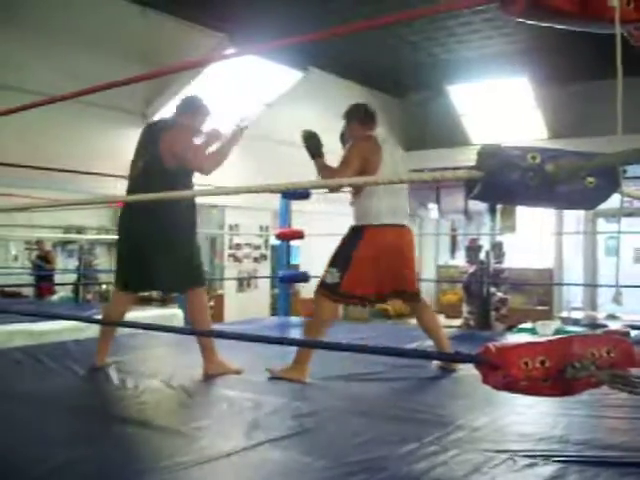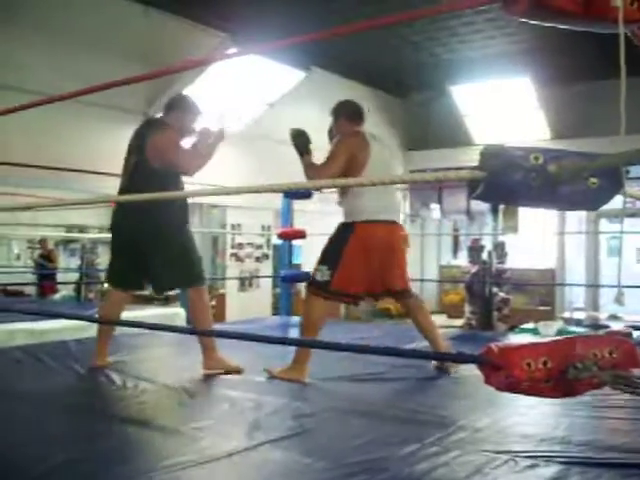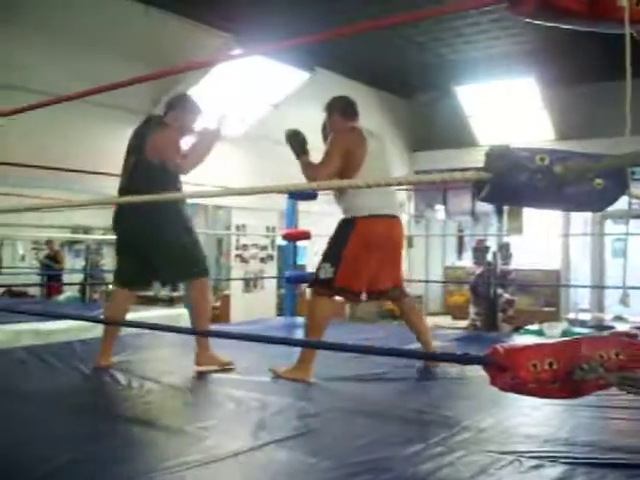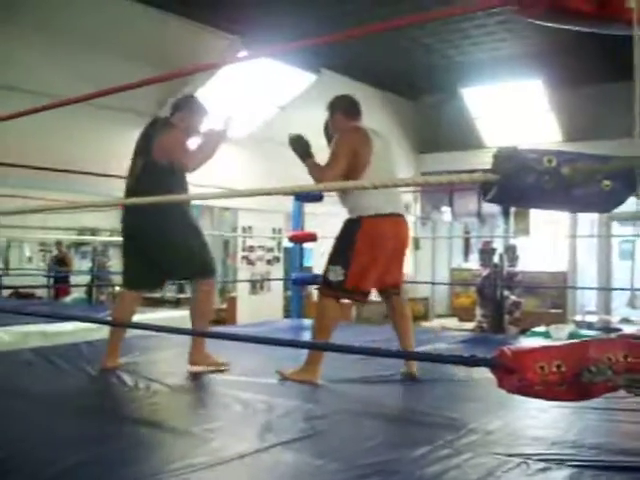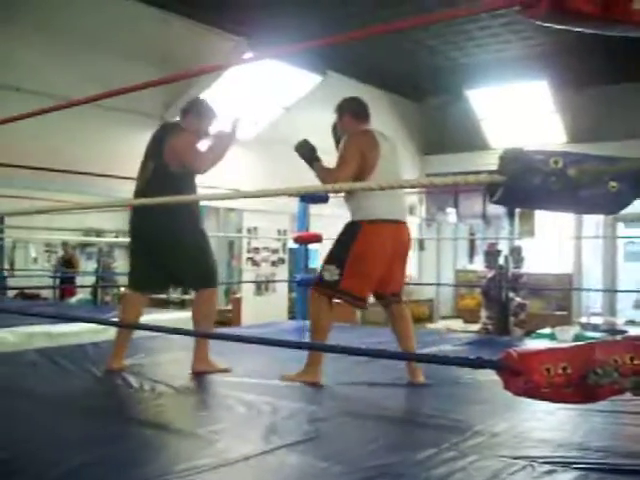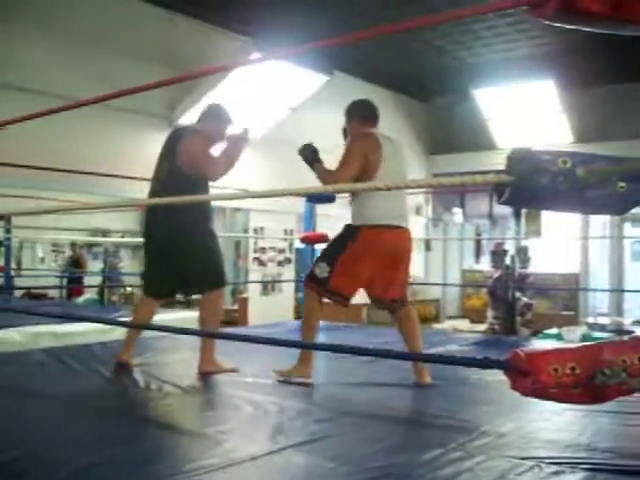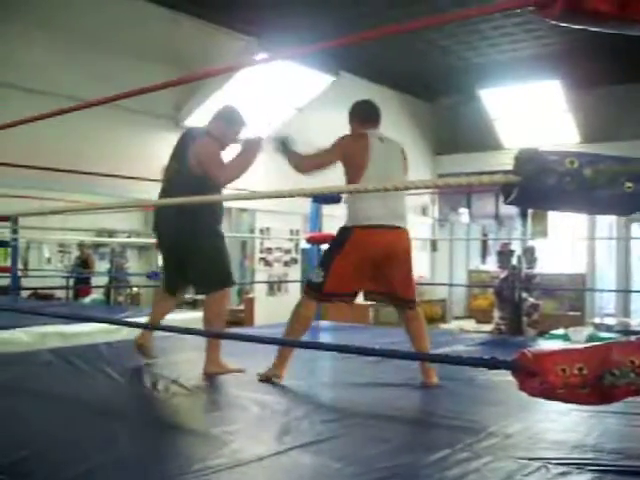
dt=0.1s
person 1, frame 1
left shoulder: (361, 145)
right shoulder: (390, 150)
left elbow: (334, 181)
left wrist: (317, 156)
left hip: (372, 231)
right hip: (401, 232)
left knee: (328, 293)
right knee: (413, 297)
left ankle: (300, 366)
right ankle: (448, 355)
person 1, frame 2
left shoulder: (347, 141)
right shoulder: (383, 147)
left elbow: (320, 178)
left wrist: (304, 153)
left hip: (361, 227)
right hip: (392, 228)
left knee: (319, 291)
right knee: (404, 295)
left ankle: (299, 366)
right ankle: (443, 354)
person 1, frame 3
left shoulder: (343, 137)
right shoulder: (377, 141)
left elbow: (318, 177)
left wrist: (301, 153)
left hip: (362, 223)
right hip: (391, 223)
left knee: (322, 290)
right knee: (397, 293)
left ankle: (304, 366)
right ankle: (431, 352)
person 1, frame 4
left shoulder: (348, 137)
right shoulder: (379, 139)
left elbow: (327, 178)
left wrist: (306, 156)
left hip: (369, 223)
right hip: (396, 223)
left knee: (330, 292)
right knee: (393, 294)
left ankle: (311, 368)
right ankle: (411, 363)
person 1, frame 5
left shoulder: (356, 140)
right shoulder: (386, 142)
left elbow: (337, 181)
left wrist: (313, 160)
left hip: (369, 226)
right hip: (398, 228)
left knee: (322, 291)
right knee: (393, 300)
left ankle: (312, 369)
right ankle: (415, 371)
person 1, frame 6
left shoulder: (360, 143)
right shoulder: (394, 148)
left elbow: (335, 181)
left wrist: (315, 162)
left hip: (368, 231)
right hip: (400, 234)
left knee: (315, 287)
right knee: (398, 305)
left ankle: (304, 365)
right ankle: (422, 372)
person 1, frame 7
left shoulder: (352, 143)
right shoulder: (399, 150)
left elbow: (305, 166)
left wrist: (286, 149)
left hip: (362, 232)
right hip: (398, 234)
left knee: (312, 294)
right knee: (407, 305)
left ankle: (279, 365)
right ankle: (429, 372)
person 2, frame 1
left shoulder: (153, 130)
right shoulder: (178, 135)
right elbow: (204, 166)
left wrist: (206, 142)
right wrist: (230, 140)
left hip: (135, 220)
right hip: (168, 223)
left knee: (125, 289)
right knee: (194, 287)
left ankle: (100, 354)
right ankle: (211, 360)
person 2, frame 2
left shoulder: (147, 130)
right shoulder: (165, 135)
right elbow: (186, 167)
left wrist: (200, 143)
right wrist: (213, 143)
left hip: (129, 220)
right hip: (160, 223)
left knee: (120, 288)
right knee: (195, 285)
left ankle: (100, 354)
right ankle: (210, 356)
person 2, frame 3
left shoulder: (147, 128)
right shoulder: (164, 133)
right elbow: (181, 165)
left wrist: (199, 142)
right wrist: (209, 141)
left hip: (131, 219)
right hip: (162, 220)
left knee: (125, 287)
right knee: (198, 278)
left ankle: (104, 354)
right ankle: (204, 352)
person 2, frame 4
left shoulder: (155, 130)
right shoulder: (171, 134)
right elbow: (188, 163)
left wrist: (206, 141)
right wrist: (215, 141)
left hip: (138, 220)
right hip: (168, 221)
left knee: (133, 288)
right knee: (204, 278)
left ankle: (111, 355)
right ankle: (198, 353)
person 2, frame 5
left shoulder: (165, 134)
right shoulder: (181, 138)
left elbow: (190, 164)
right elbow: (199, 165)
left wrist: (216, 144)
right wrist: (224, 143)
left hip: (146, 222)
right hip: (176, 224)
left knee: (139, 289)
right knee: (207, 286)
left ankle: (117, 356)
right ankle: (201, 358)
person 2, frame 6
left shoulder: (179, 138)
right shoulder: (195, 143)
left elbow: (207, 169)
right elbow: (213, 172)
left wrist: (230, 146)
right wrist: (237, 147)
left hip: (161, 226)
right hip: (188, 227)
left knee: (155, 292)
right knee: (213, 289)
left ankle: (126, 350)
right ankle: (208, 359)
person 2, frame 7
left shoulder: (192, 138)
right shoulder: (206, 143)
left elbow: (213, 173)
right elbow: (222, 177)
left wrist: (244, 152)
right wrist: (250, 153)
left hip: (171, 224)
right hip: (195, 227)
left knee: (173, 286)
right knee: (219, 289)
left ankle: (146, 334)
right ankle: (213, 360)
